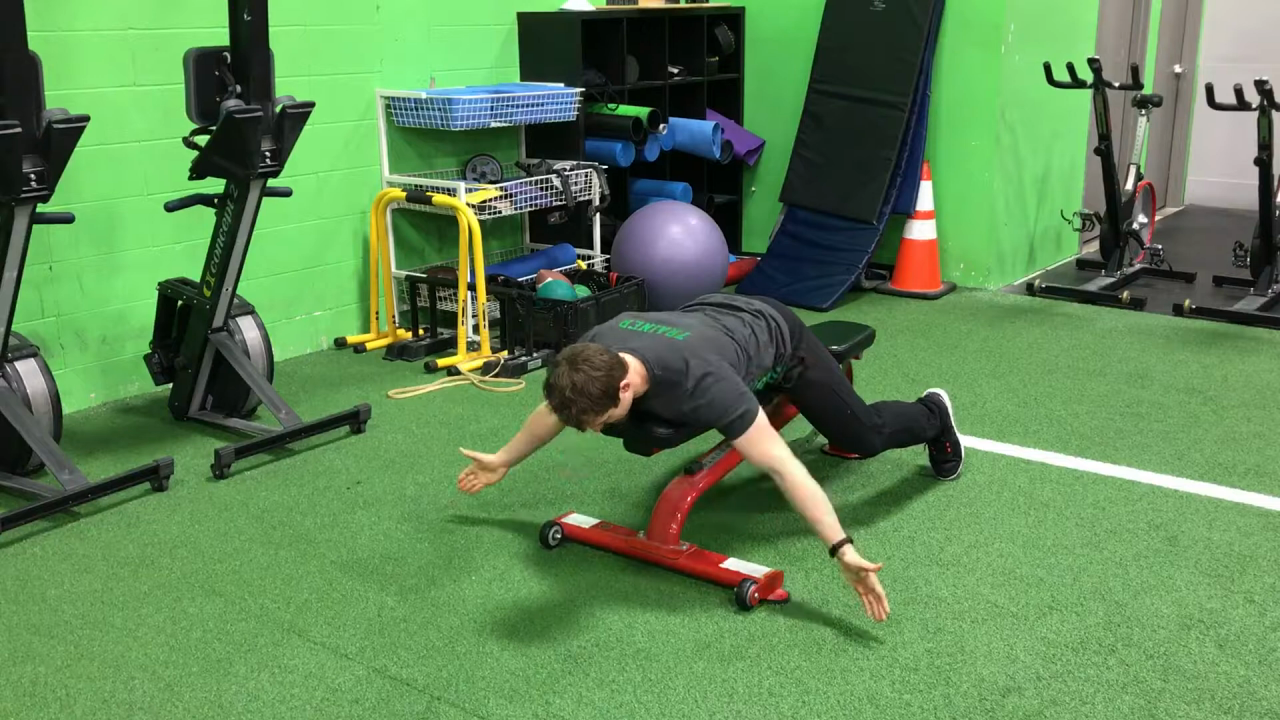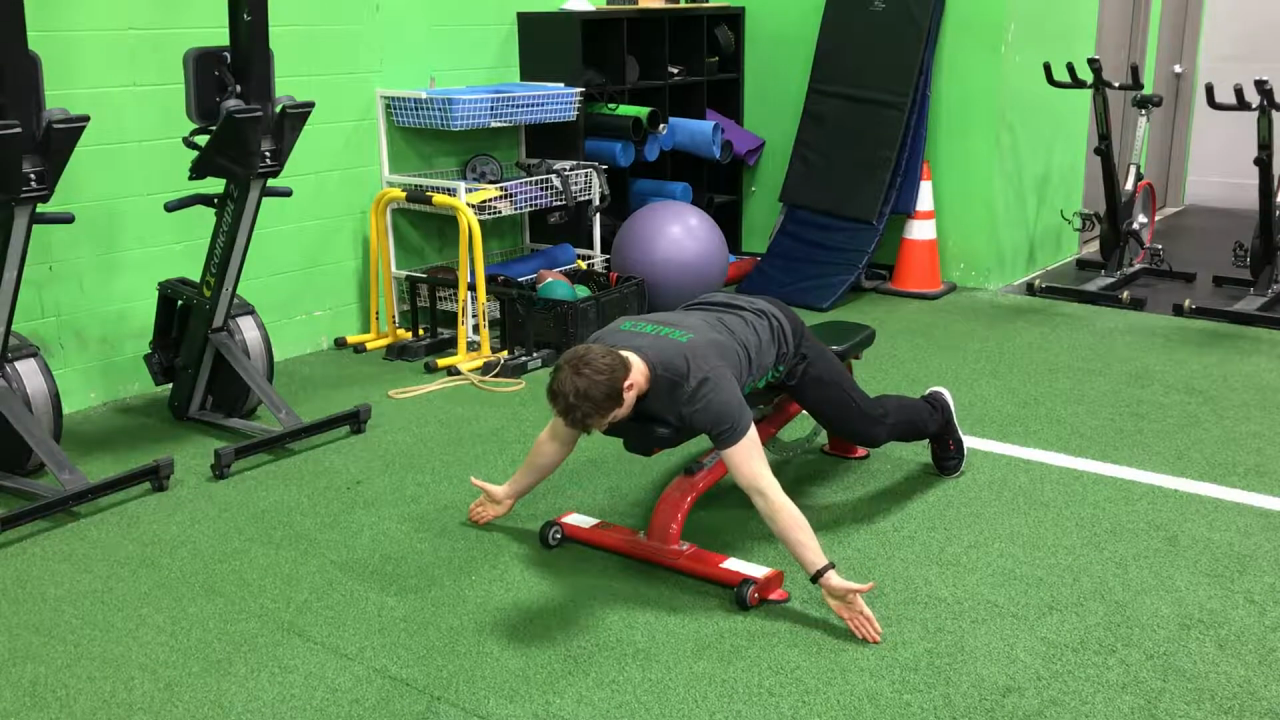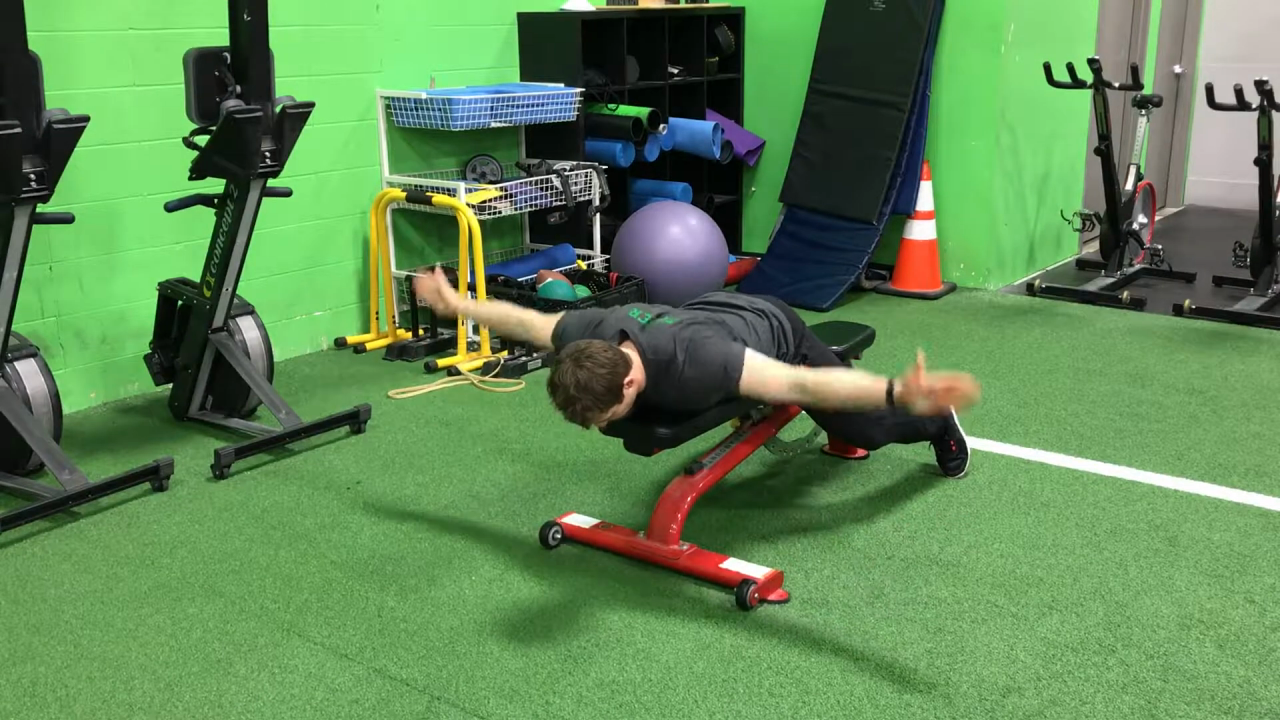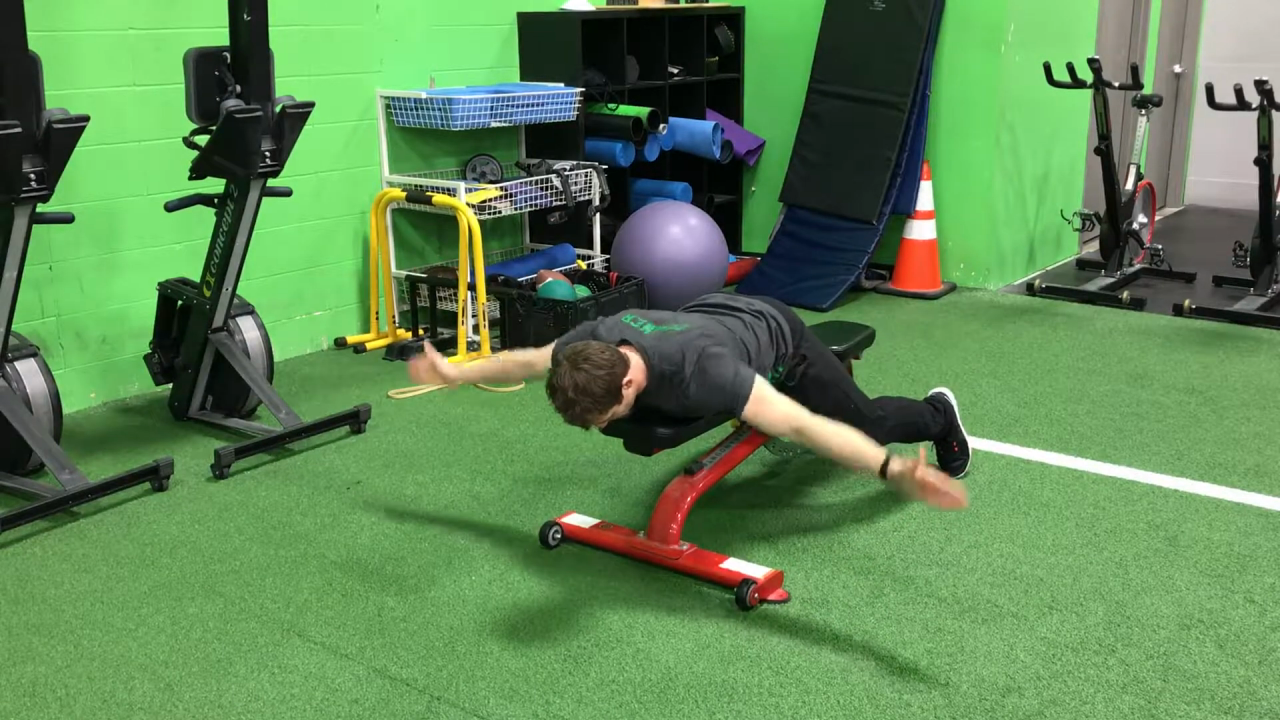
dt=1s
person 1, frame 1
left shoulder: (699, 383)
right shoulder: (590, 357)
left elbow: (782, 467)
right elbow: (553, 410)
left wrist: (843, 551)
right wrist: (502, 461)
left hip: (776, 335)
right hip: (716, 316)
left knee: (863, 434)
left ankle: (932, 416)
person 1, frame 2
left shoulder: (699, 386)
right shoulder: (592, 362)
left elbow: (763, 490)
right elbow: (558, 434)
left wrist: (826, 577)
right wrist: (509, 493)
left hip: (778, 335)
right hip: (718, 313)
left knee: (867, 424)
left ankle: (935, 413)
person 1, frame 3
left shoulder: (689, 364)
right shoulder: (594, 333)
left elbow: (803, 384)
right elbow: (528, 321)
left wrist: (899, 392)
right wrist: (458, 303)
left hip: (775, 337)
right hip: (717, 315)
left knee: (863, 430)
left ankle: (934, 421)
person 1, frame 4
left shoulder: (696, 369)
right shoulder: (594, 347)
left elbow: (802, 423)
right elbow: (529, 361)
left wrist: (892, 468)
right wrist: (455, 371)
left hip: (776, 336)
right hip: (719, 317)
left knee: (867, 420)
left ankle: (938, 416)
